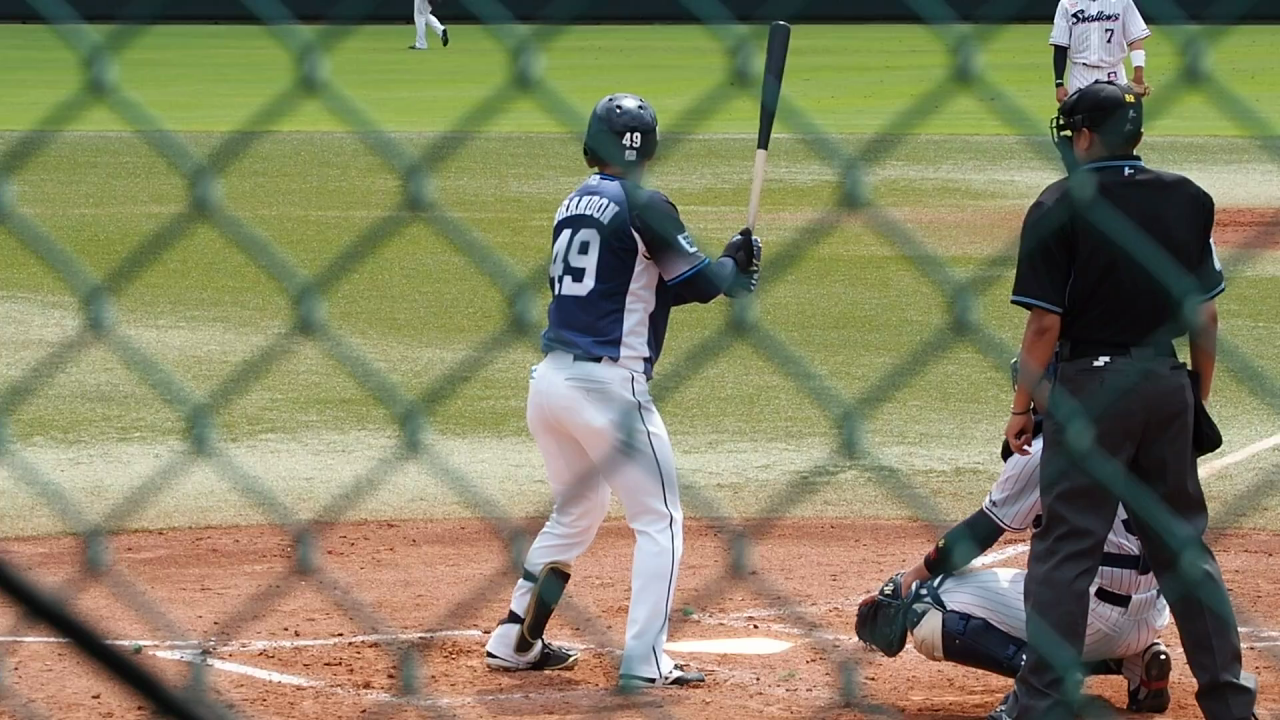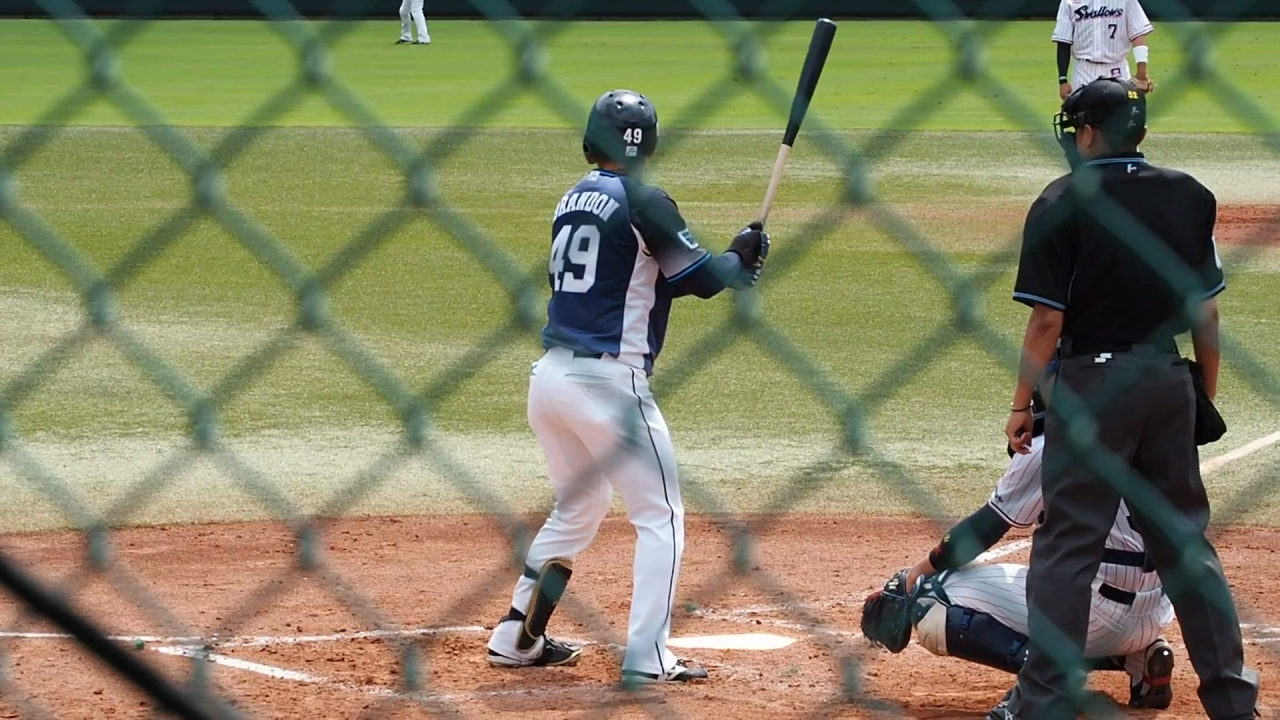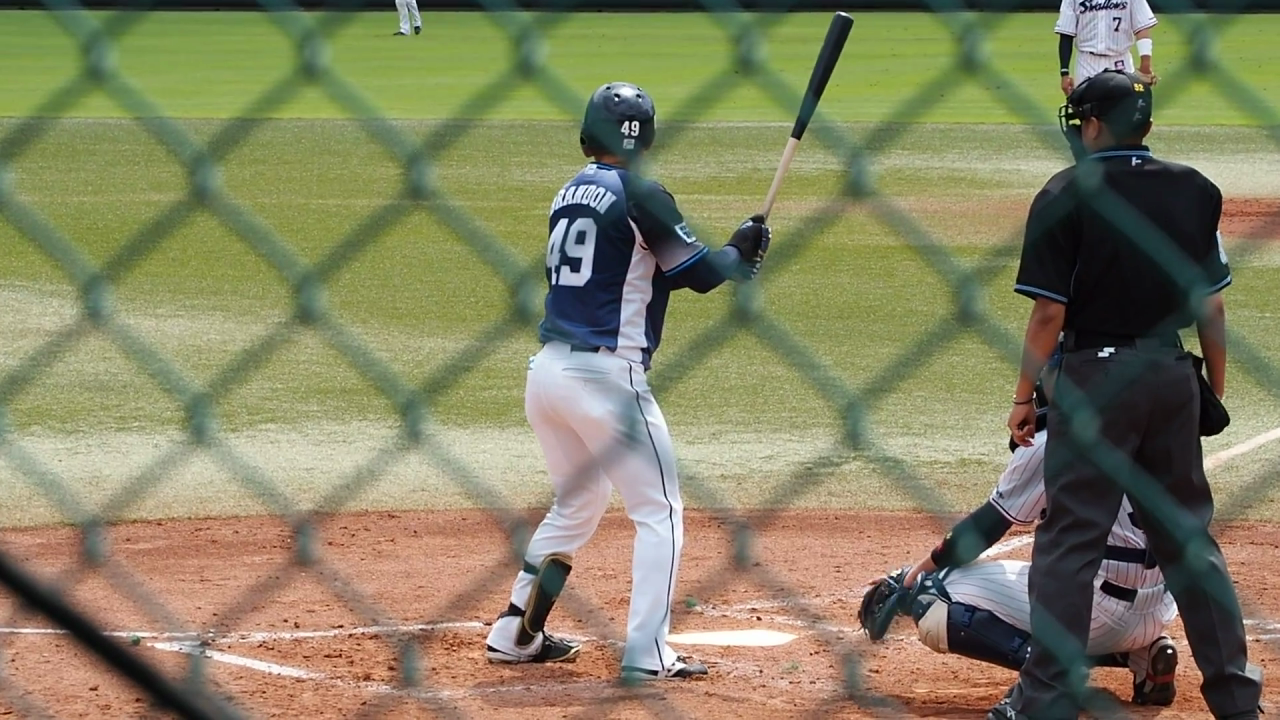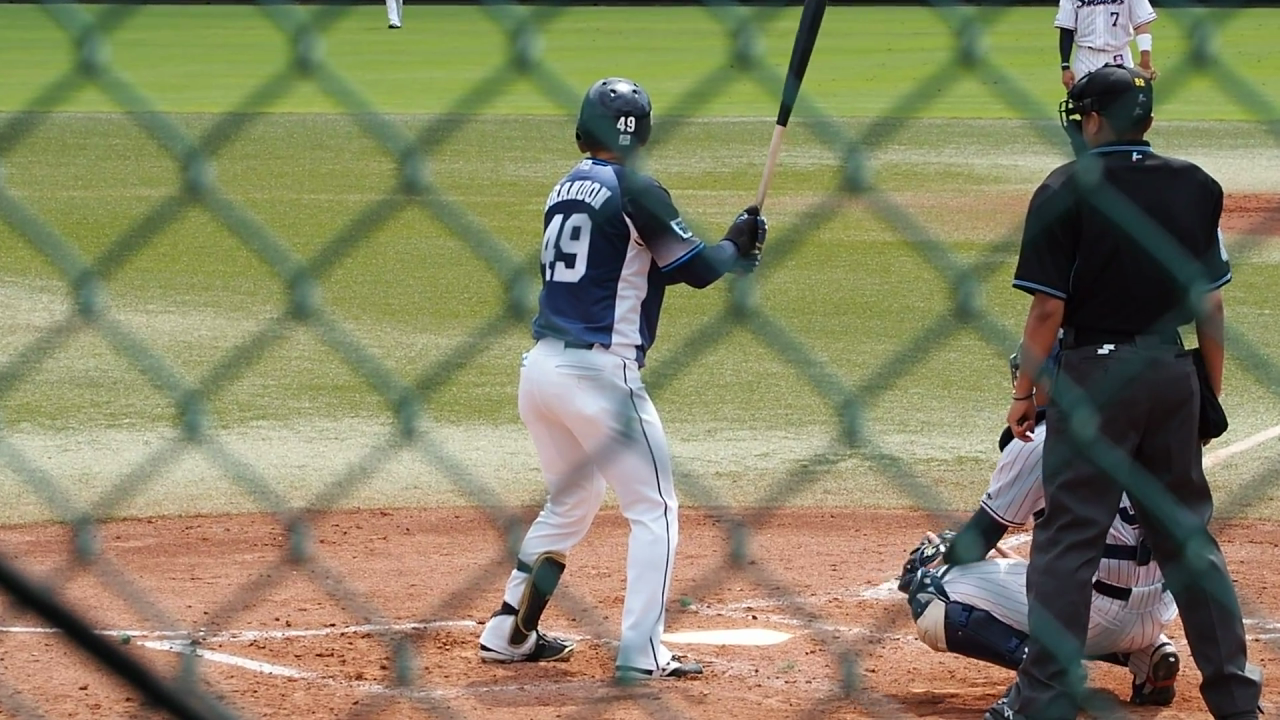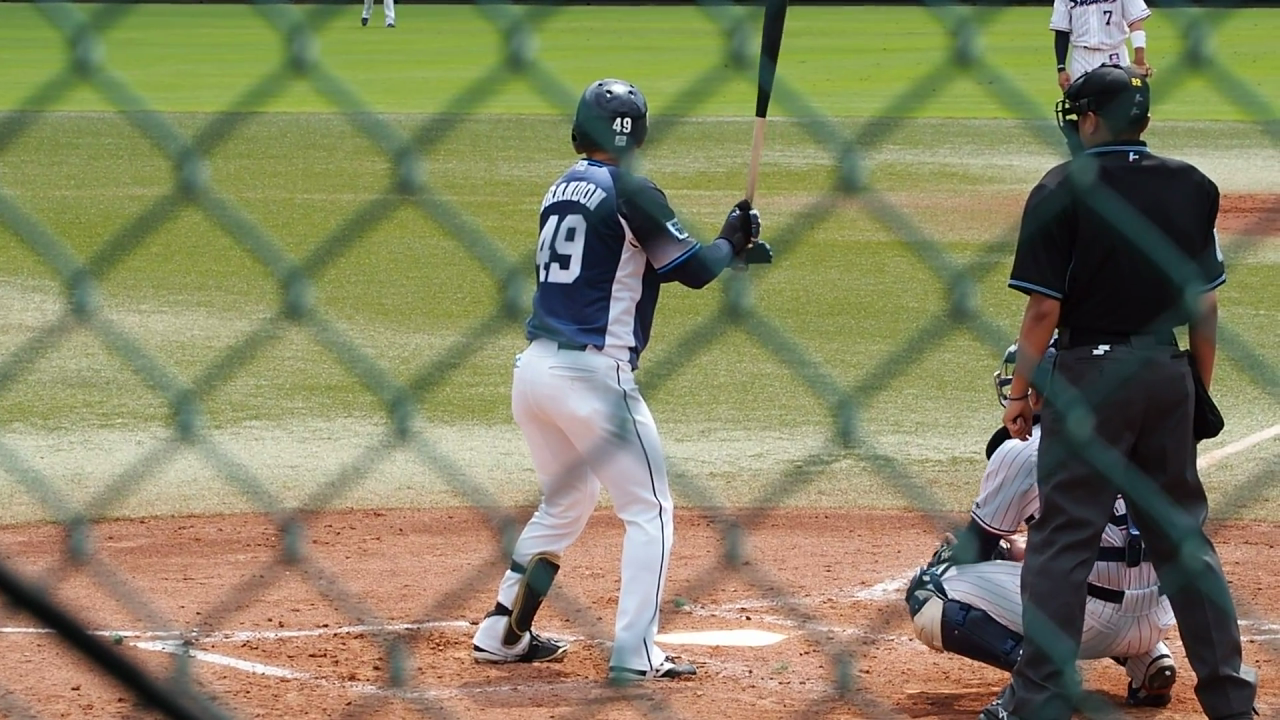
dt=0.3s
person 1, frame 1
left shoulder: (1061, 205)
right shoulder: (1188, 199)
left elbow: (1045, 322)
right elbow: (1205, 314)
left wrist: (1022, 406)
right wrist: (1198, 400)
left hip: (1092, 385)
right hip: (1167, 383)
left knee: (1065, 548)
right knee: (1182, 542)
person 1, frame 2
left shoulder: (1063, 202)
right shoulder: (1190, 196)
left elbow: (1047, 318)
right elbow: (1206, 311)
left wrist: (1022, 402)
right wrist: (1205, 397)
left hip: (1094, 382)
right hip: (1169, 379)
left knee: (1067, 544)
right knee: (1185, 539)
person 1, frame 3
left shoulder: (1067, 194)
right shoulder: (1195, 190)
left elbow: (1050, 311)
right elbow: (1210, 304)
left wrist: (1023, 396)
right wrist: (1216, 391)
left hip: (1096, 375)
right hip: (1173, 374)
left knee: (1070, 539)
right knee: (1188, 534)
person 1, frame 4
left shoulder: (1066, 189)
right shoulder: (1197, 186)
left elbow: (1048, 308)
right elbow: (1210, 302)
left wrist: (1023, 391)
right wrist: (1212, 391)
left hip: (1095, 374)
right hip: (1174, 372)
left knee: (1068, 537)
right knee: (1187, 531)
person 1, frame 5
left shoulder: (1063, 189)
right shoulder: (1192, 186)
left elbow: (1045, 308)
right elbow: (1205, 303)
left wrist: (1020, 391)
right wrist: (1200, 391)
left hip: (1090, 372)
right hip: (1168, 373)
left knee: (1063, 538)
right knee: (1182, 533)
person 2, frame 1
left shoulder: (574, 203)
right shoulder: (643, 205)
right elbow: (699, 285)
left wrist: (724, 270)
right wrist: (735, 262)
left hip: (550, 378)
right hip: (608, 385)
left knee: (574, 514)
right knee: (660, 521)
left ankle: (514, 641)
right ankle: (645, 662)
person 2, frame 2
left shoulder: (571, 200)
right shoulder: (642, 202)
right elbow: (702, 280)
left wrist: (726, 264)
right wrist: (740, 255)
left hip: (550, 375)
right hip: (607, 381)
left knee: (576, 510)
right knee: (660, 517)
left ankle: (516, 637)
right ankle: (647, 658)
person 2, frame 3
left shoulder: (569, 193)
right shoulder: (640, 195)
right elbow: (700, 275)
left wrist: (728, 257)
right wrist: (740, 249)
left hip: (548, 370)
right hip: (605, 375)
left knee: (575, 505)
right knee: (659, 511)
left ankle: (515, 633)
right ankle: (647, 654)
person 2, frame 4
left shoulder: (565, 187)
right shoulder: (635, 191)
right elbow: (697, 269)
left wrist: (725, 252)
right wrist: (737, 242)
left hip: (541, 366)
right hip: (599, 372)
left knee: (569, 503)
right knee: (654, 509)
left ankle: (508, 632)
right ankle: (641, 653)
person 2, frame 5
left shoulder: (561, 189)
right shoulder: (630, 192)
right elbow: (694, 271)
left wrist: (730, 248)
right wrist: (730, 240)
left hip: (535, 368)
right hip: (593, 373)
left knee: (564, 504)
right knee: (649, 511)
left ankle: (503, 634)
right ankle: (636, 655)
person 3, frame 1
left shoulder: (1040, 452)
left elbow: (977, 535)
left wrist: (908, 581)
left hip: (1093, 616)
right hip: (1149, 619)
left knee: (925, 602)
right ankle: (1135, 661)
person 3, frame 2
left shoulder: (1048, 448)
left elbow: (983, 529)
left wrist: (912, 577)
left hip: (1098, 614)
right hip: (1153, 616)
left knee: (929, 600)
right ankle: (1139, 657)
person 3, frame 3
left shoulder: (1050, 443)
left elbow: (983, 529)
left wrist: (913, 574)
left hip: (1103, 609)
right hip: (1157, 611)
left knee: (930, 597)
right ankle: (1144, 654)
person 3, frame 4
left shoulder: (1037, 442)
left elbow: (982, 533)
left wrist: (935, 564)
right wrist: (1013, 562)
left hip: (1094, 610)
right hip: (1156, 612)
left knee: (930, 592)
right ankle: (1145, 654)
person 3, frame 5
left shoulder: (1021, 449)
left elbow: (976, 548)
left wrist: (949, 563)
right wrist: (1028, 556)
left hip: (1093, 618)
right hip: (1156, 619)
left knee: (929, 591)
right ankle: (1149, 658)
